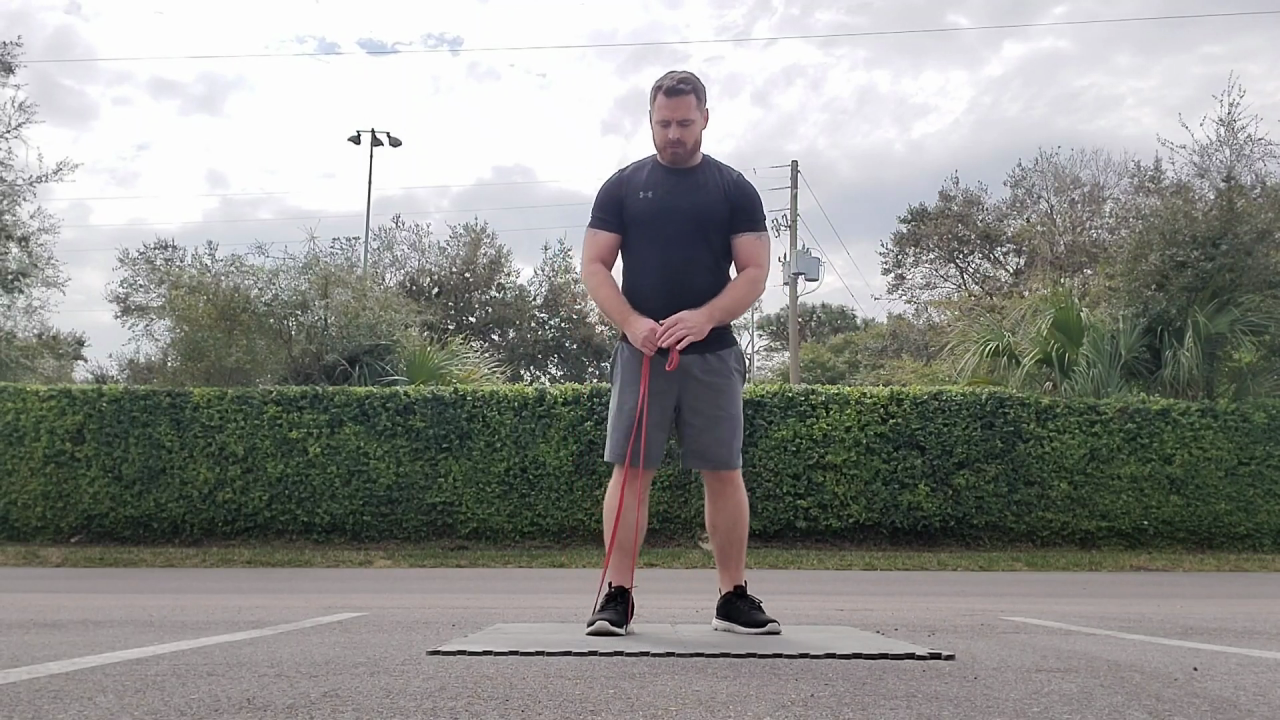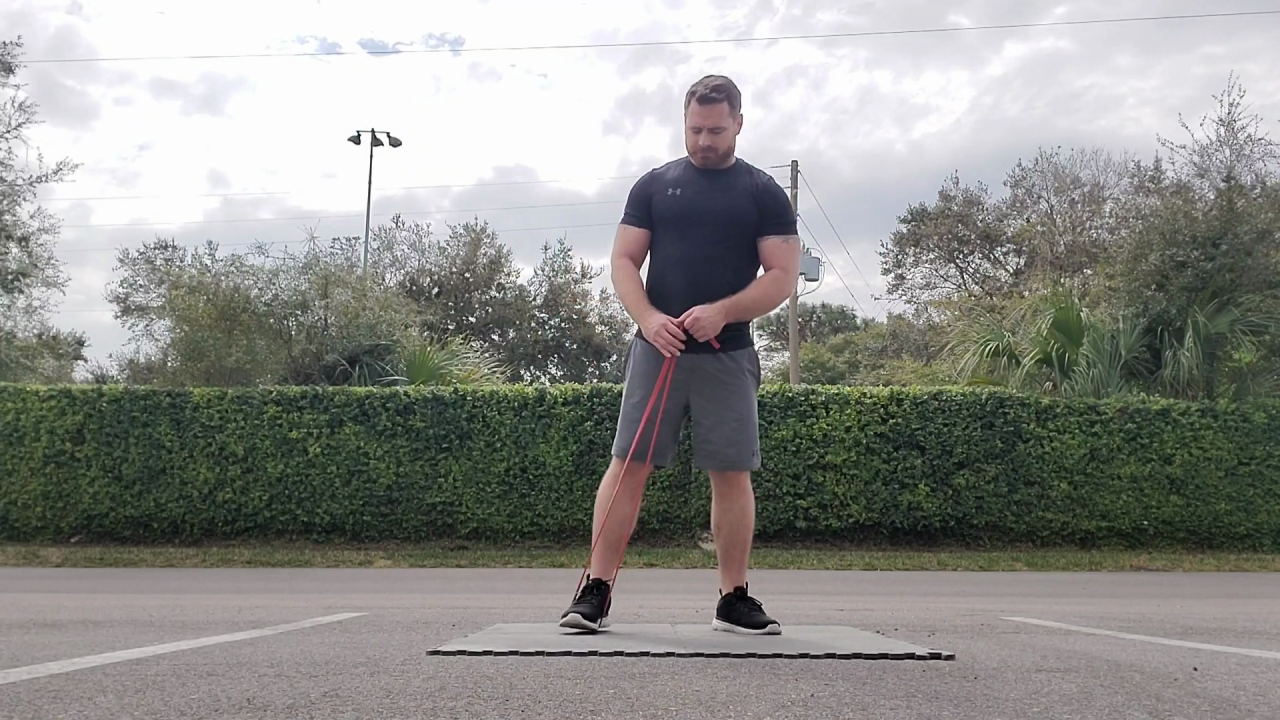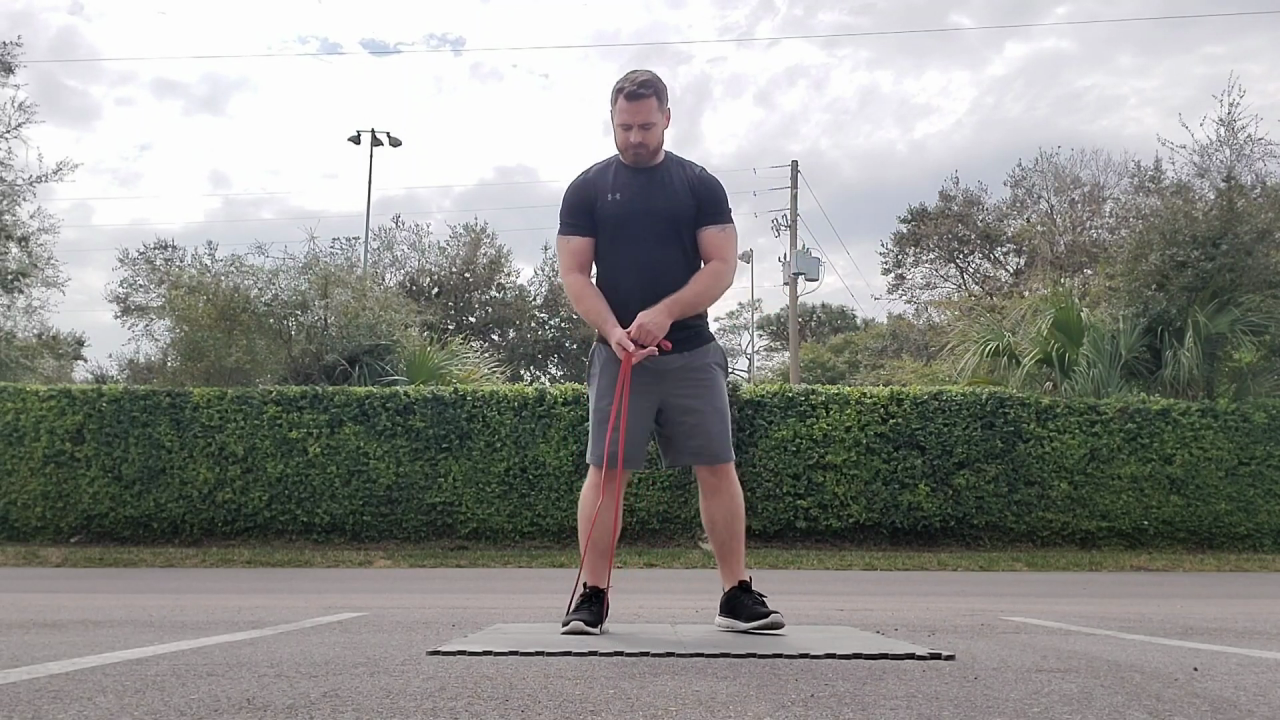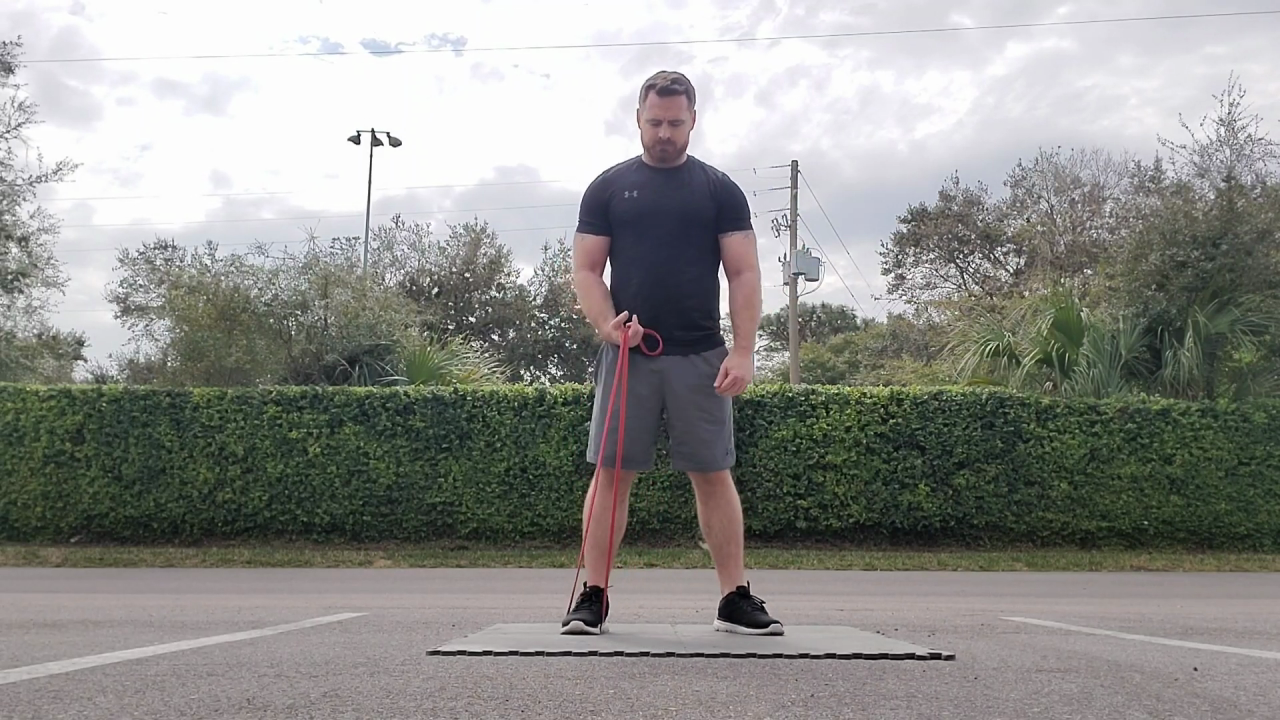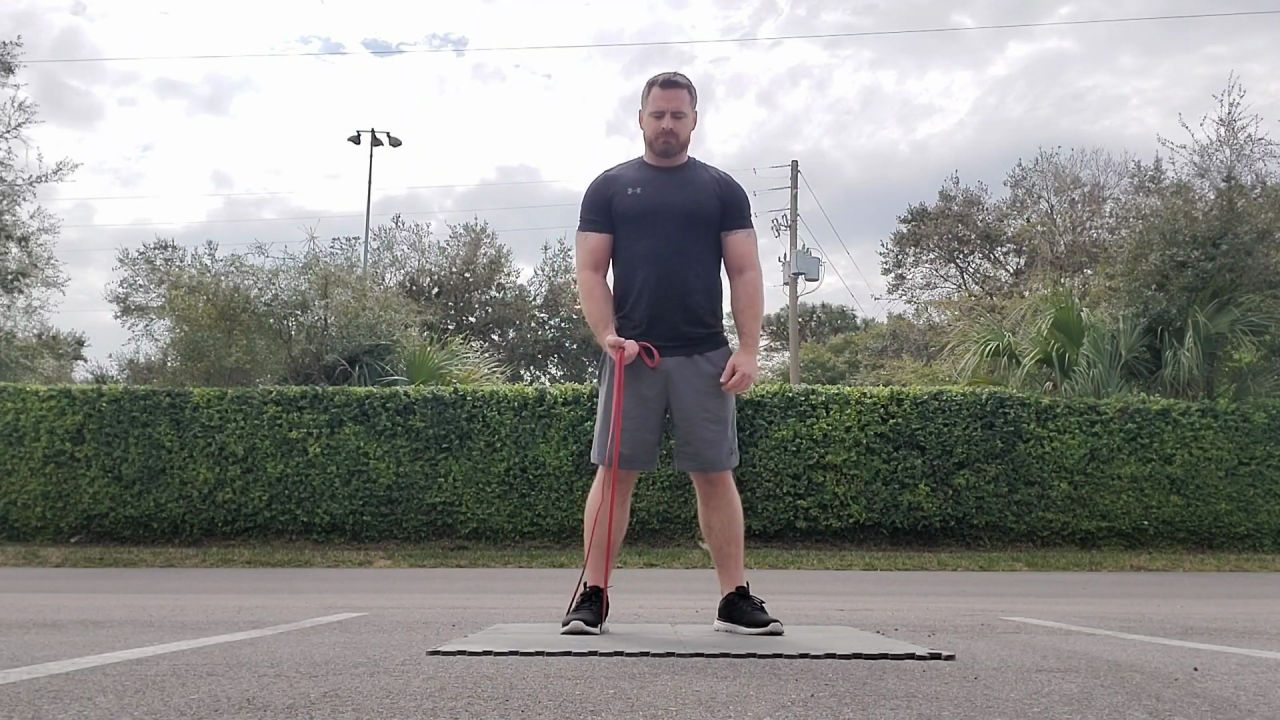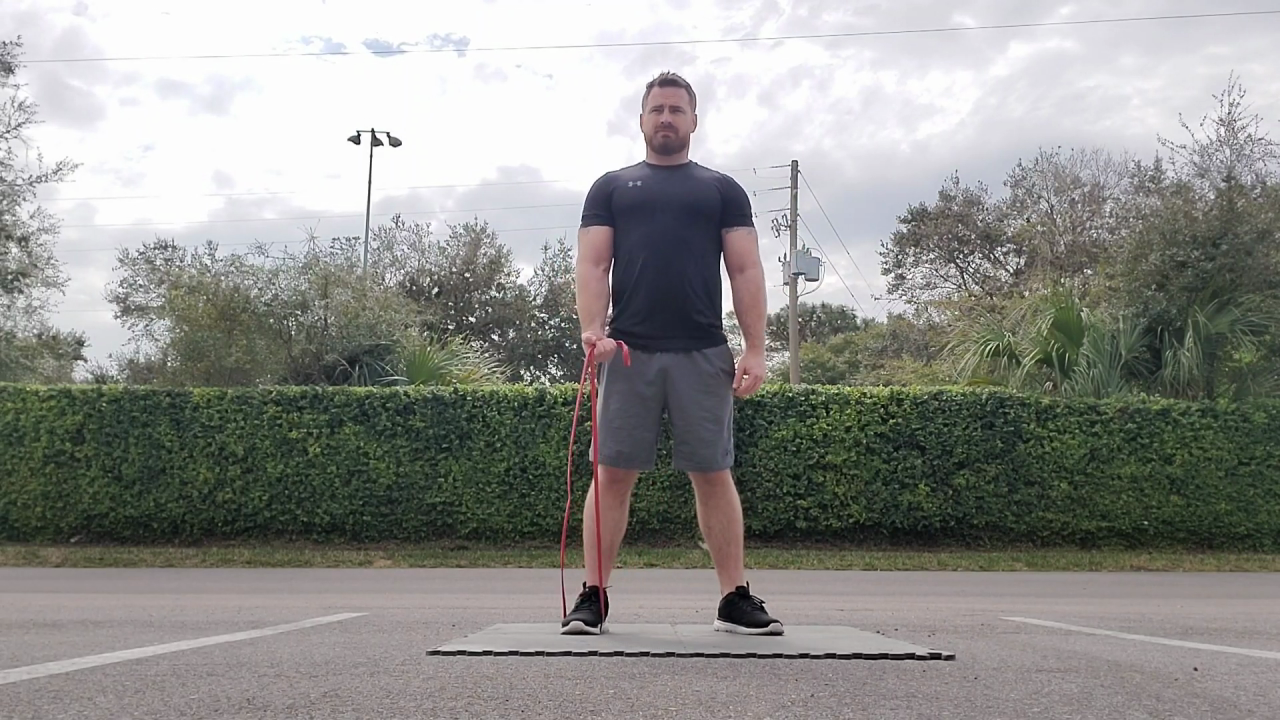
dt=0.5s
person 1, frame 1
left shoulder: (734, 189)
right shoulder: (623, 185)
left elbow: (754, 272)
right elbow: (594, 264)
left wrist: (704, 318)
right wrist: (630, 322)
left hip: (712, 354)
right hip: (640, 352)
left knee: (722, 472)
right knee: (631, 469)
left ankle: (734, 598)
right ankle: (617, 598)
person 1, frame 2
left shoulder: (764, 192)
right shoulder: (654, 184)
left elbow: (782, 276)
right elbow: (623, 260)
left wrist: (722, 311)
right wrist: (646, 317)
left hip: (728, 355)
right hip: (656, 350)
left knee: (731, 474)
right knee: (628, 465)
left ankle: (733, 598)
right ankle: (595, 591)
person 1, frame 3
left shoulder: (699, 183)
right shoulder: (587, 187)
left elbow: (721, 265)
right elbow: (574, 272)
left wrist: (666, 312)
right wrist: (613, 331)
left hip: (692, 351)
right hip: (619, 354)
left knee: (717, 465)
right knee: (606, 471)
left ankle: (738, 595)
right ankle: (592, 597)
person 1, frame 4
left shoulder: (719, 189)
right shoulder: (608, 187)
left elbow: (744, 274)
right elbow: (586, 268)
left wrist: (742, 352)
right wrist: (607, 323)
left hip: (699, 359)
right hip: (628, 356)
left knee: (713, 475)
right knee: (611, 473)
left ankle: (735, 599)
right ankle: (593, 597)
person 1, frame 5
left shoulder: (722, 188)
right shoulder: (610, 186)
left elbow: (745, 272)
right elbow: (591, 271)
left wrist: (748, 349)
right wrist: (607, 336)
left hip: (705, 356)
right hip: (633, 357)
left knee: (715, 475)
right knee: (615, 471)
left ankle: (735, 599)
right ankle: (592, 596)
person 1, frame 6
left shoulder: (722, 188)
right shoulder: (611, 186)
left elbow: (746, 271)
right elbow: (592, 265)
left wrist: (755, 349)
right wrist: (592, 329)
left hip: (704, 353)
right hip: (630, 352)
left knee: (713, 473)
right knee: (613, 472)
left ankle: (734, 599)
right ankle: (593, 597)
